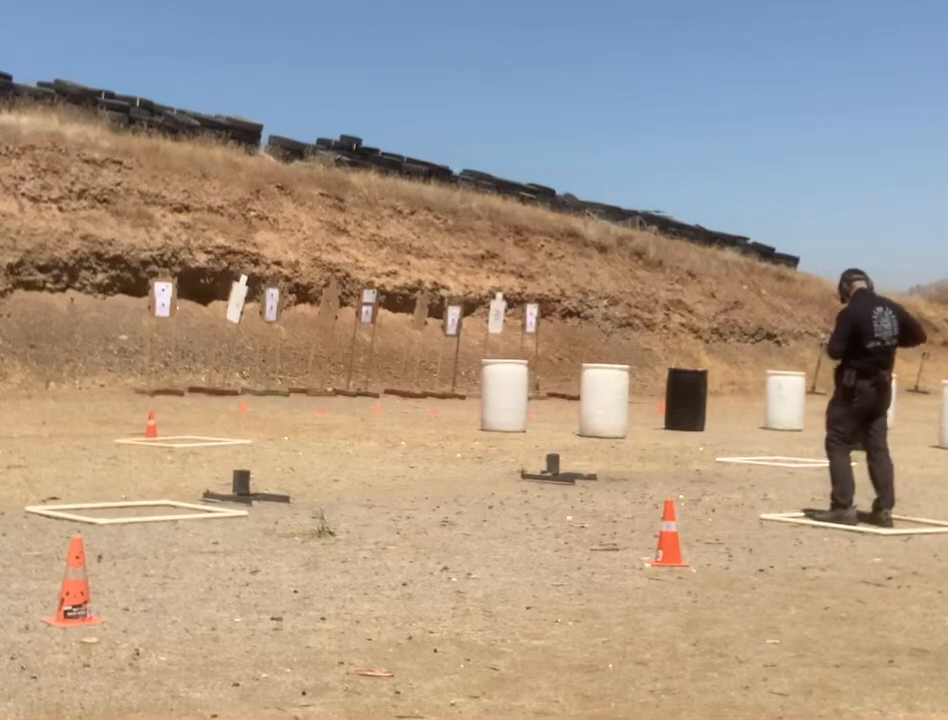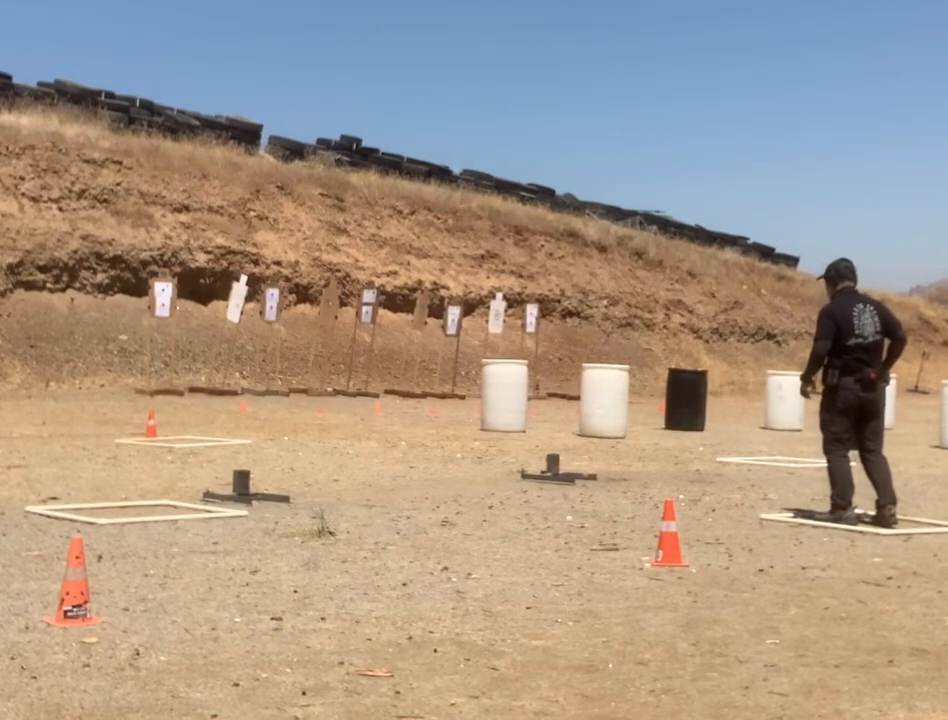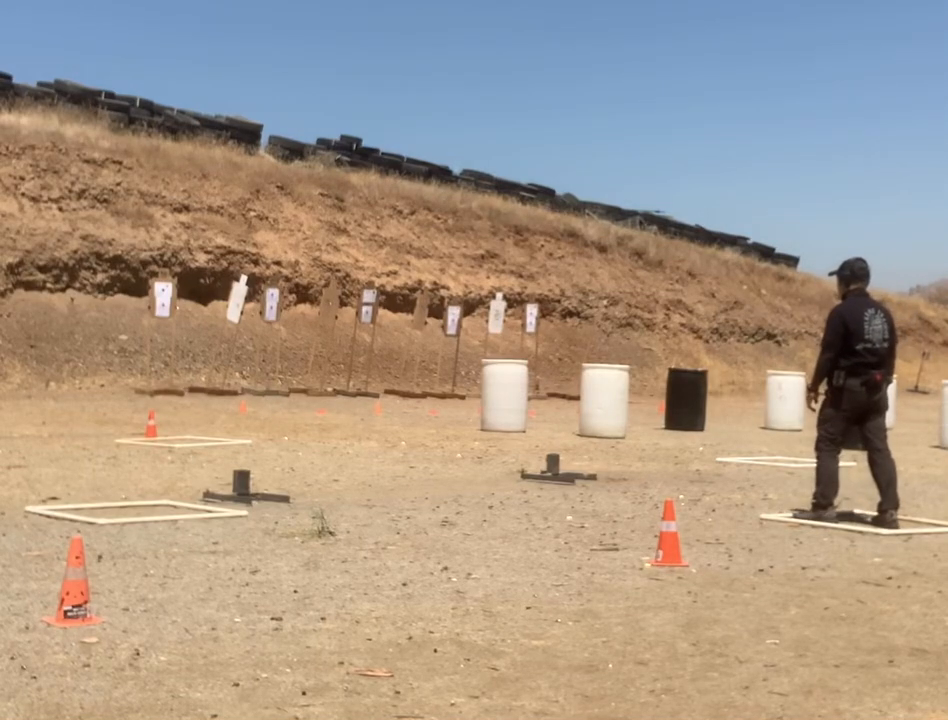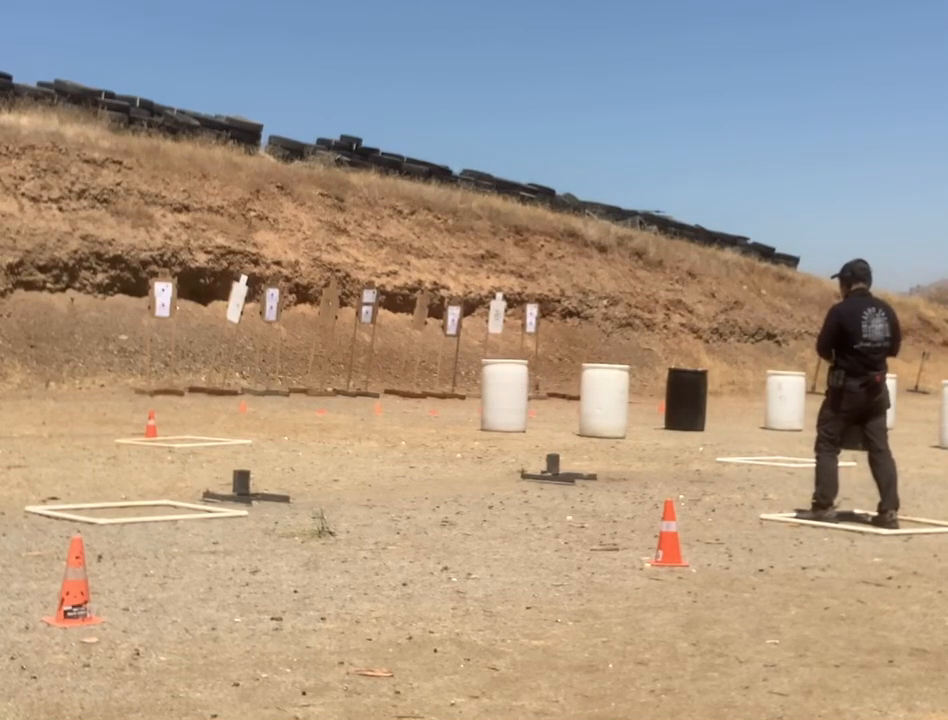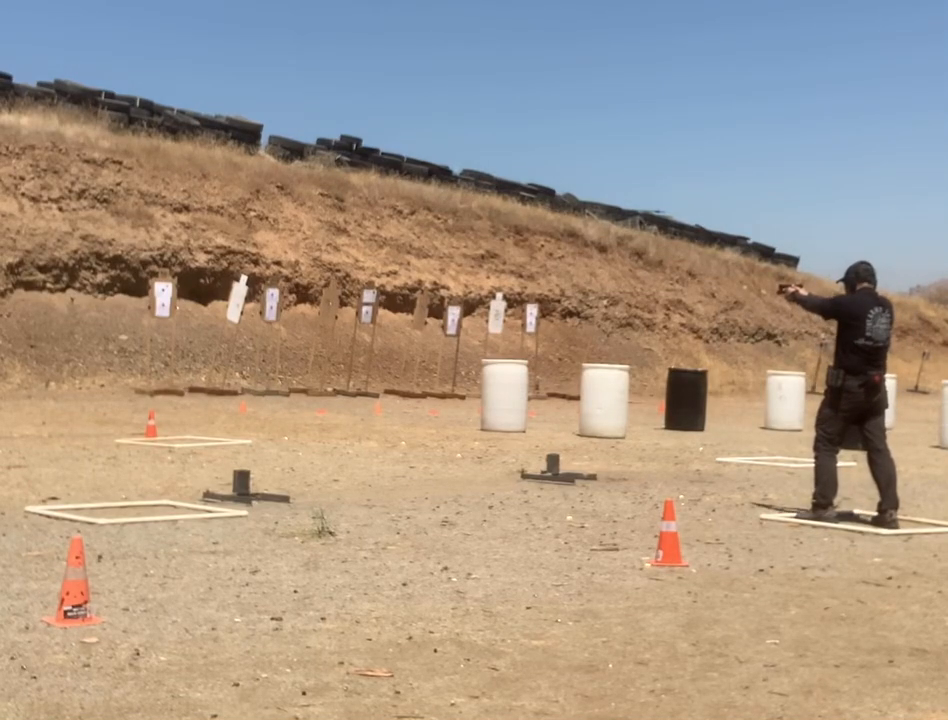
dt=1s
person 1, frame 1
left shoulder: (850, 312)
right shoulder: (893, 309)
left elbow: (835, 350)
right elbow: (919, 336)
left wrist: (832, 346)
left hip: (854, 387)
right hip: (881, 388)
left knee: (838, 446)
right knee: (878, 449)
left ankle: (844, 508)
right ankle: (883, 509)
person 1, frame 2
left shoulder: (831, 311)
right shoulder: (875, 307)
left elbow: (821, 350)
right elbow: (900, 338)
left wrist: (807, 378)
right wrist: (884, 368)
left hip: (842, 386)
right hip: (872, 386)
left knee: (837, 449)
right knee: (873, 450)
left ankle: (843, 509)
right ankle: (887, 507)
person 1, frame 3
left shoulder: (842, 312)
right shoulder: (883, 313)
left elbow: (828, 354)
right elbow: (891, 354)
left wrist: (813, 387)
left hip: (846, 389)
right hip: (875, 390)
left knee: (827, 447)
right knee: (879, 449)
left ankle: (823, 507)
right ankle: (889, 511)
person 1, frame 4
left shoulder: (841, 310)
right shoulder: (885, 310)
left elbow: (823, 347)
right elbow: (893, 348)
left wrist: (835, 355)
left hip: (846, 388)
right hip: (876, 389)
left knee: (827, 447)
right knee: (880, 450)
left ankle: (823, 507)
right ankle: (889, 511)
person 1, frame 5
left shoulder: (849, 304)
right shoulder: (885, 307)
left elbow: (820, 306)
left wrist: (797, 296)
right wrist: (806, 295)
left hip: (846, 387)
right hip: (875, 388)
left knee: (826, 446)
right knee: (878, 449)
left ankle: (823, 507)
right ankle: (889, 511)
